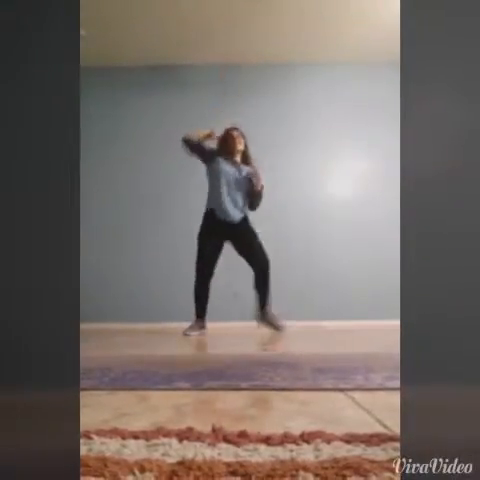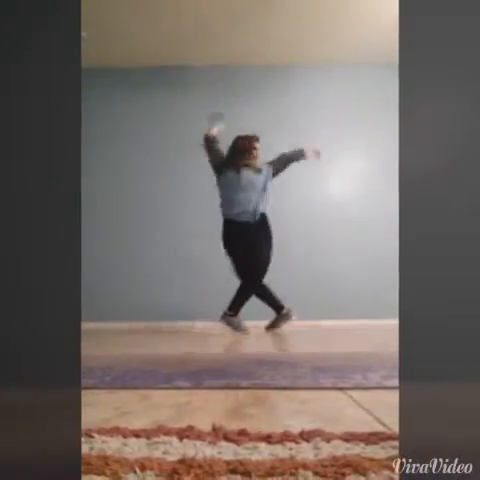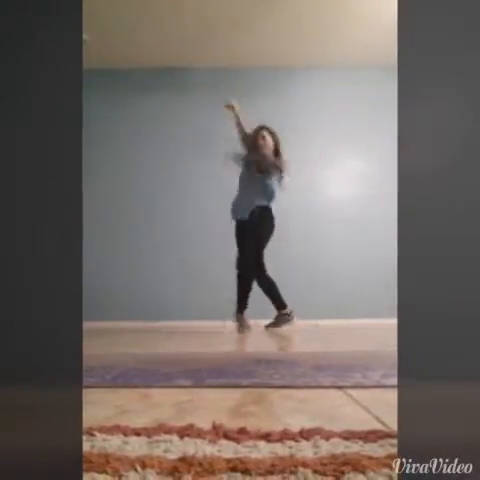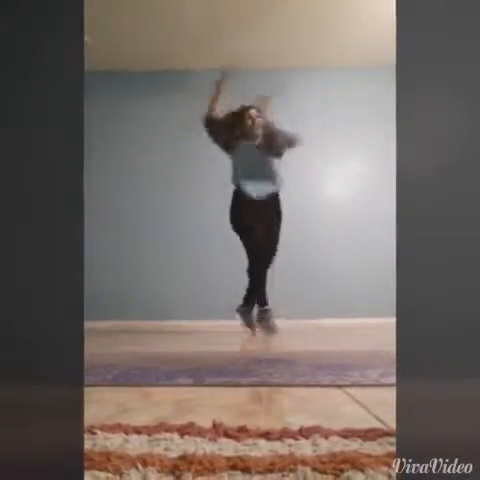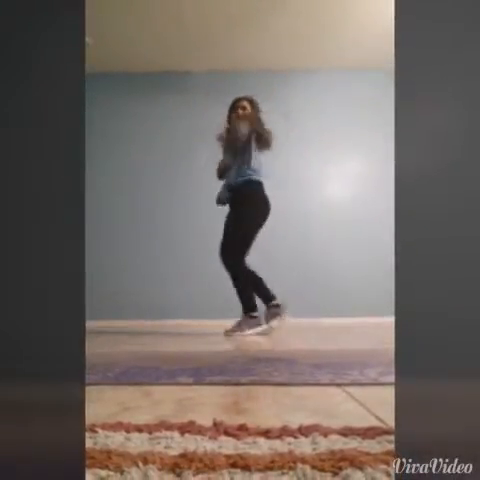
dt=0.5s
person 1, frame 1
left shoulder: (251, 170)
right shoulder: (216, 159)
left elbow: (253, 204)
right elbow: (188, 141)
left wrist: (258, 188)
right wrist: (209, 134)
left hip: (239, 224)
right hip: (214, 223)
left knee: (261, 264)
right knee: (204, 272)
left ankle: (264, 311)
right ankle: (200, 320)
person 1, frame 2
left shoulder: (264, 171)
right shoulder: (224, 169)
left elbow: (286, 157)
right elbow: (209, 140)
left wrist: (307, 152)
right wrist: (215, 131)
left hip: (259, 228)
right hip: (234, 228)
left knee: (254, 276)
right knee: (249, 277)
left ankle: (231, 314)
right ankle: (281, 311)
person 1, frame 3
left shoulder: (273, 164)
right shoulder: (254, 160)
left elbow: (261, 161)
right elbow: (247, 141)
right wrist: (236, 114)
left hip: (260, 220)
right hip: (243, 221)
left knee: (246, 266)
right knee: (256, 268)
left ankle: (241, 313)
right ankle: (283, 311)
person 1, frame 4
left shoulder: (269, 145)
right shoulder: (234, 145)
left elbow: (285, 142)
right elbow: (211, 122)
left wrist: (267, 122)
right wrist: (217, 91)
left hip: (270, 203)
right hip: (244, 203)
left knee: (266, 255)
right knee: (258, 254)
left ankle: (248, 307)
right ankle: (263, 310)
person 1, frame 5
left shoulder: (246, 130)
right shoulder: (238, 144)
left elbow: (237, 137)
right elbow: (222, 173)
left wrist: (225, 138)
right wrist: (225, 149)
left hip: (250, 198)
right hip: (243, 200)
left knee: (230, 256)
right knee: (232, 257)
left ankle: (251, 315)
right ankle: (272, 304)
